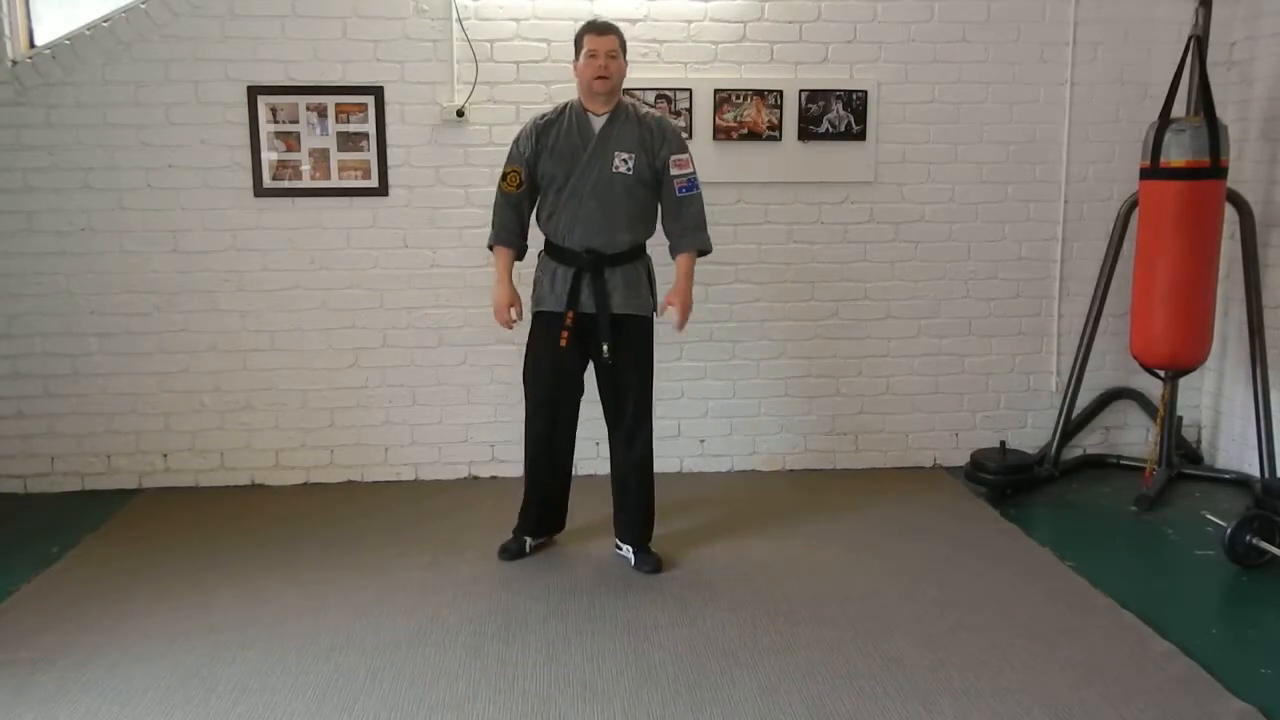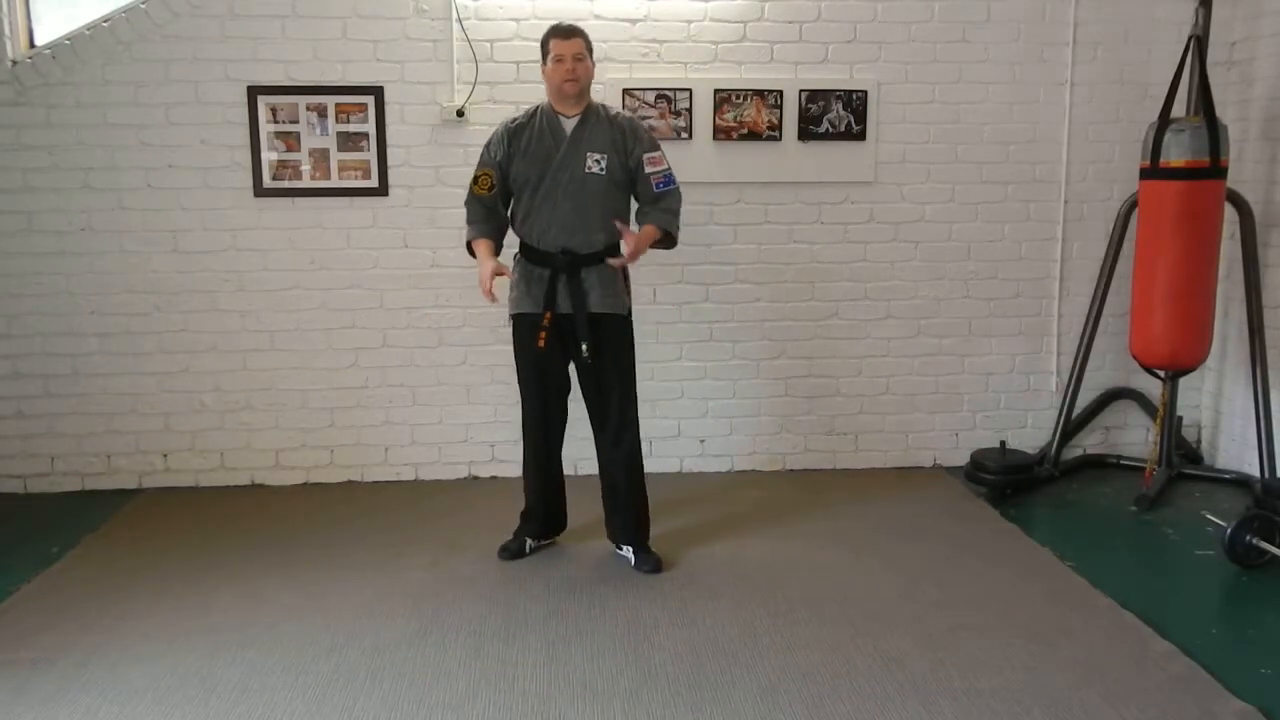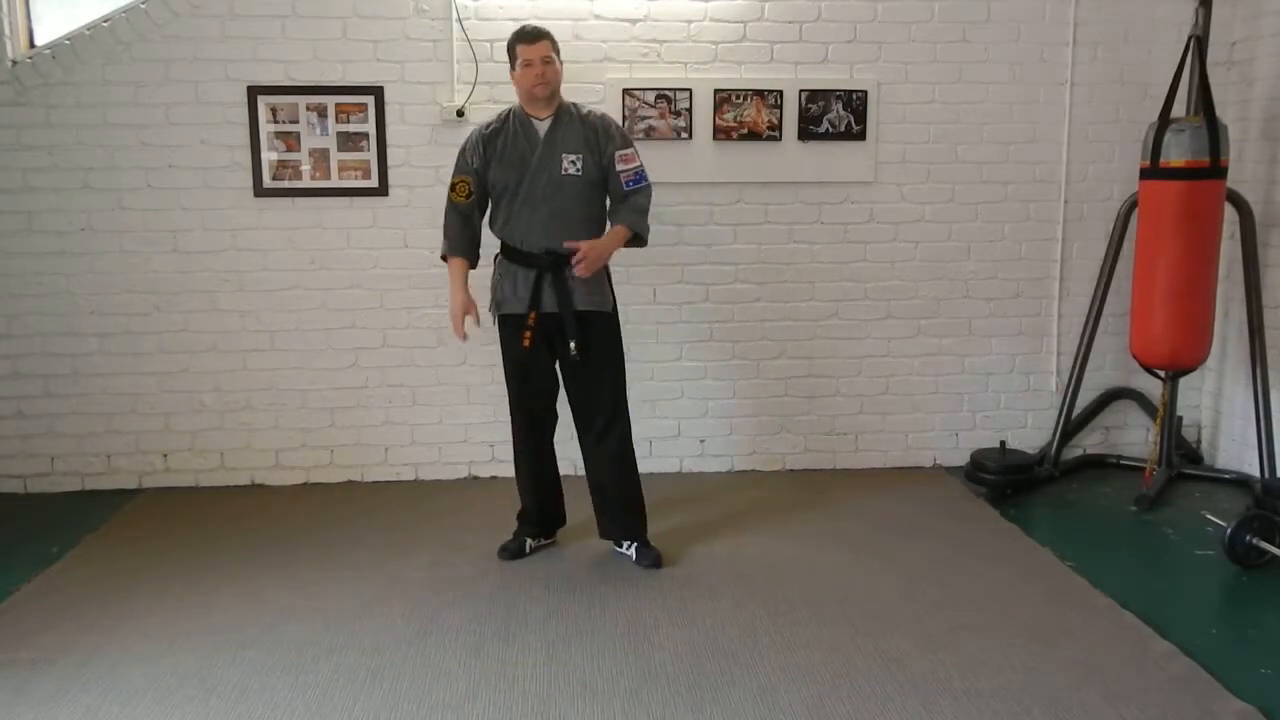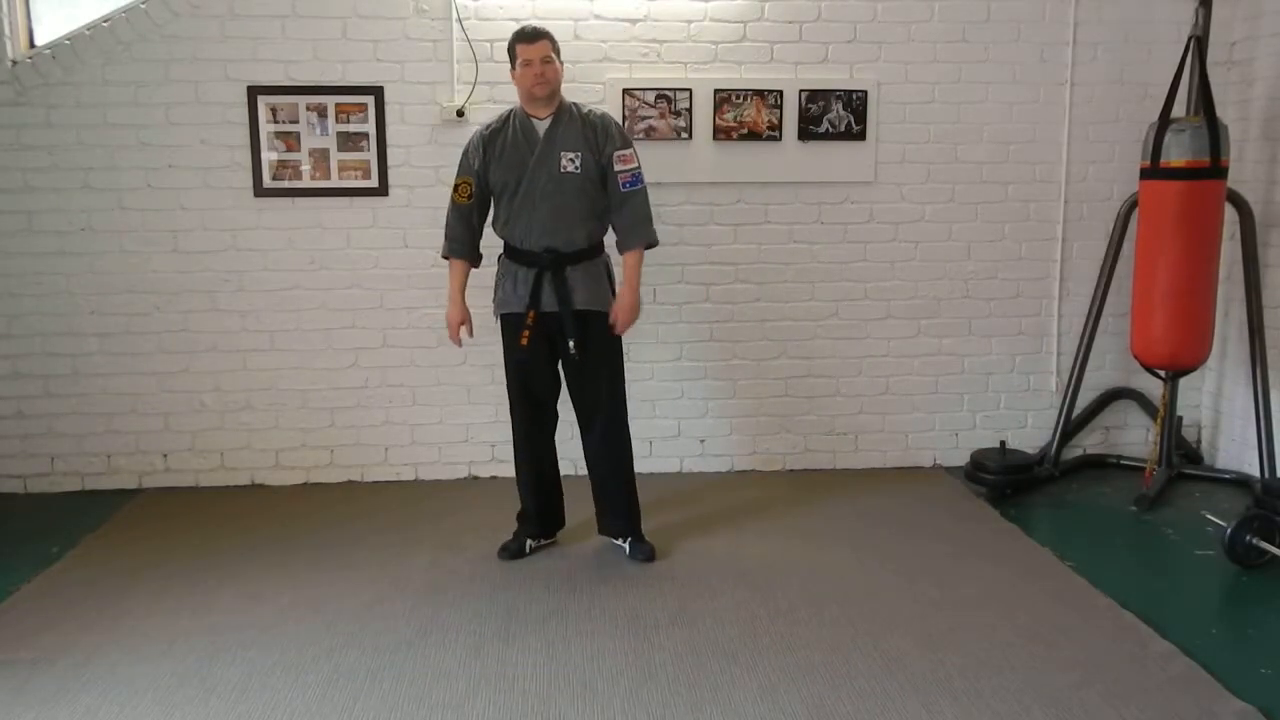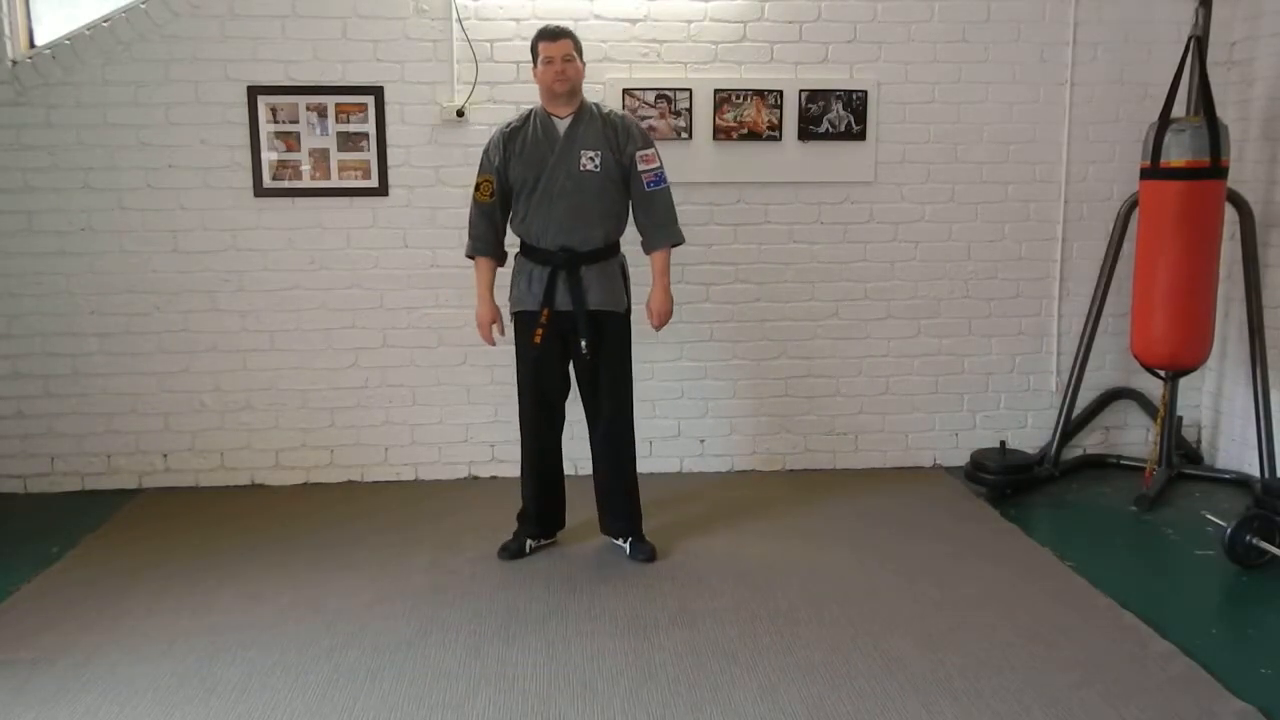
dt=0.3s
person 1, frame 1
left shoulder: (655, 132)
right shoulder: (541, 132)
left elbow: (683, 212)
right elbow: (510, 210)
left wrist: (682, 283)
right wrist: (503, 281)
left hip: (625, 288)
right hip: (558, 286)
left knee: (630, 419)
right knee: (546, 413)
left ankle: (633, 536)
right ankle: (536, 524)
person 1, frame 2
left shoulder: (626, 132)
right shoulder: (512, 135)
left elbow: (663, 199)
right elbow: (482, 204)
left wrist: (643, 237)
right wrist: (486, 255)
left hip: (602, 288)
right hip: (535, 289)
left knee: (615, 416)
right knee: (541, 415)
left ankle: (630, 535)
right ankle: (540, 526)
person 1, frame 3
left shoulder: (599, 130)
right shoulder: (486, 140)
left elbow: (635, 197)
right elbow: (461, 216)
left wrist: (607, 245)
right wrist: (459, 287)
left hip: (585, 289)
right hip: (519, 289)
left knee: (604, 412)
right knee: (530, 414)
left ankle: (627, 530)
right ankle: (538, 524)
person 1, frame 4
left shoulder: (600, 130)
right shoulder: (488, 142)
left elbow: (630, 210)
right elbow: (464, 221)
left wrist: (630, 286)
right wrist: (456, 297)
left hip: (586, 285)
right hip: (520, 288)
left knee: (603, 411)
right knee: (530, 414)
left ankle: (622, 525)
right ankle: (537, 524)
person 1, frame 5
left shoulder: (620, 131)
right shoulder: (508, 140)
left elbow: (654, 210)
right elbow: (486, 220)
left wrist: (661, 285)
right wrist: (484, 296)
left hip: (601, 285)
right hip: (535, 287)
left knee: (611, 412)
right knee: (539, 414)
left ankle: (624, 526)
right ankle: (538, 524)
